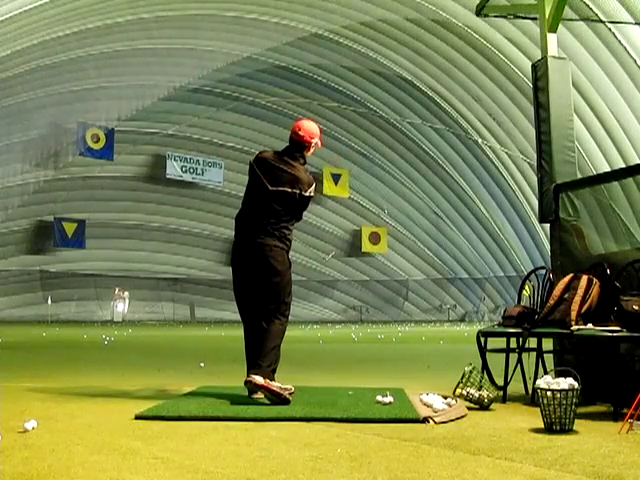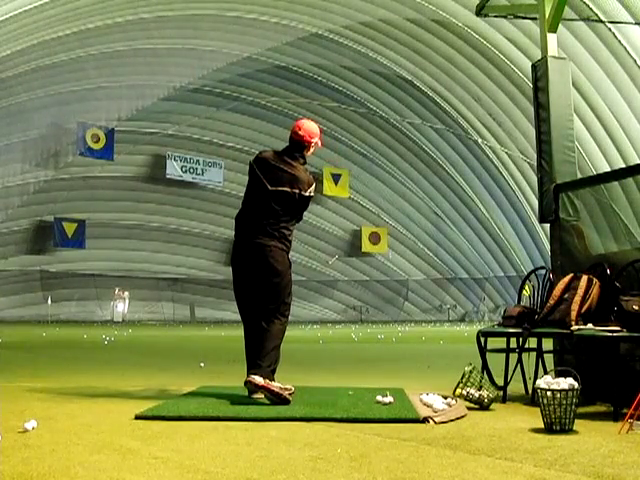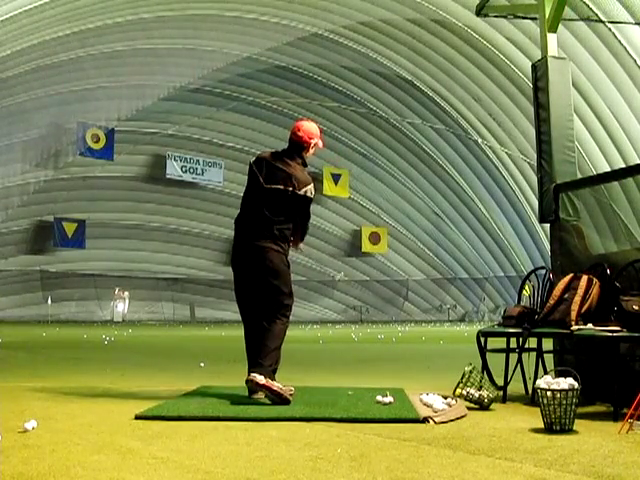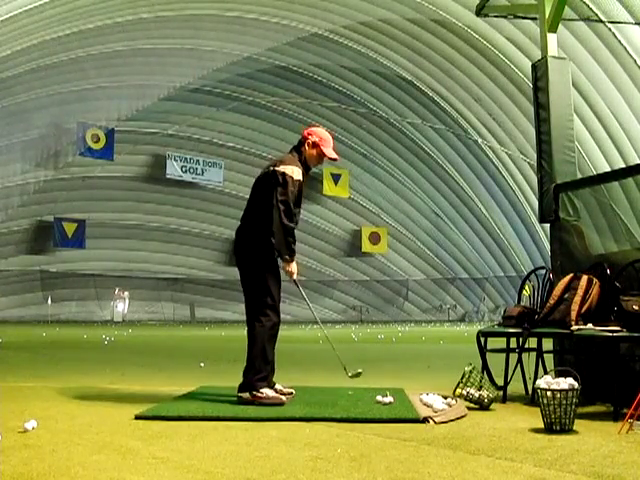
dt=0.5s
person 1, frame 1
left shoulder: (261, 159)
right shoulder: (305, 181)
right elbow: (295, 216)
left hip: (243, 245)
right hip: (272, 249)
left knee: (252, 315)
right knee: (277, 314)
left ankle: (256, 376)
right ankle: (262, 374)
person 1, frame 2
left shoulder: (262, 160)
right shoulder: (306, 181)
left hip: (243, 245)
right hip: (273, 250)
left knee: (253, 315)
right knee: (276, 314)
left ankle: (257, 377)
right ankle: (261, 374)
person 1, frame 3
left shoulder: (261, 162)
right shoulder: (302, 180)
right elbow: (301, 221)
right wrist: (295, 239)
left hip: (243, 246)
right hip: (270, 251)
left knee: (254, 315)
right knee: (279, 312)
left ankle: (259, 376)
right ankle: (263, 373)
person 1, frame 4
left shoulder: (280, 166)
right shoulder: (291, 168)
right elbow: (282, 216)
left wrist: (281, 252)
right wrist: (288, 256)
left hip: (250, 245)
right hip: (259, 248)
left knee: (261, 314)
right knee: (266, 314)
left ankle: (262, 381)
right ankle: (254, 386)
